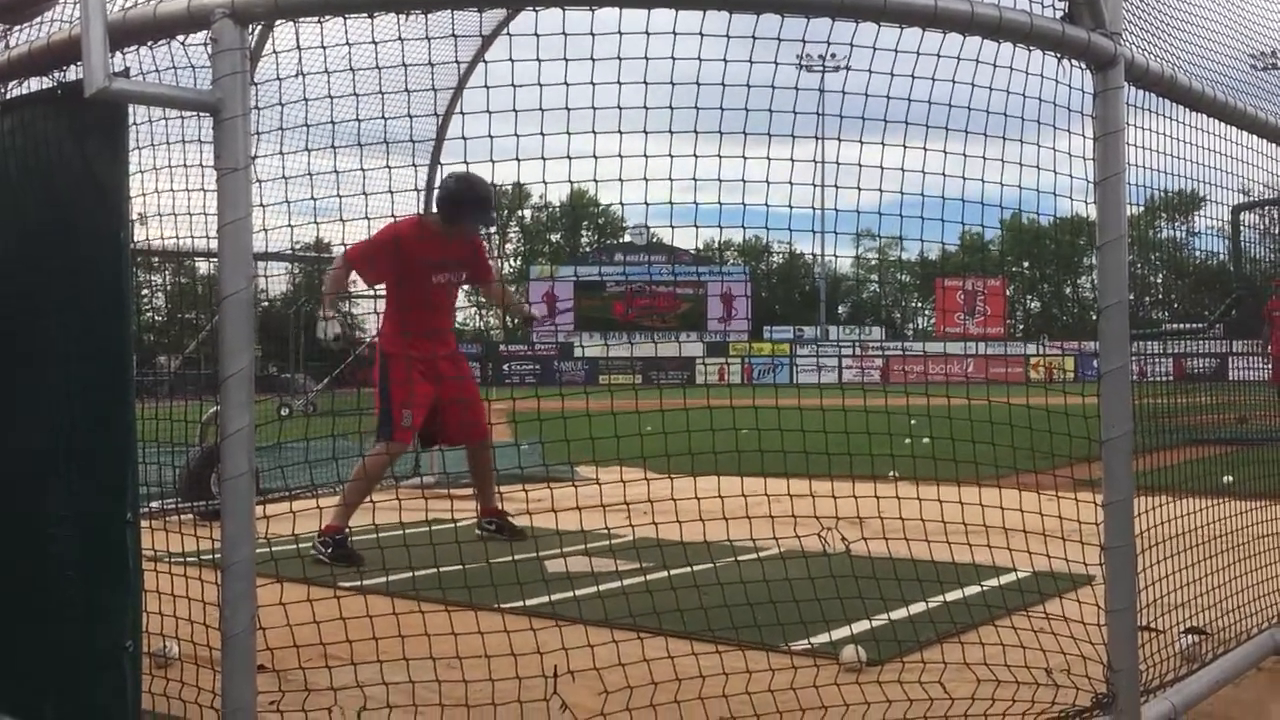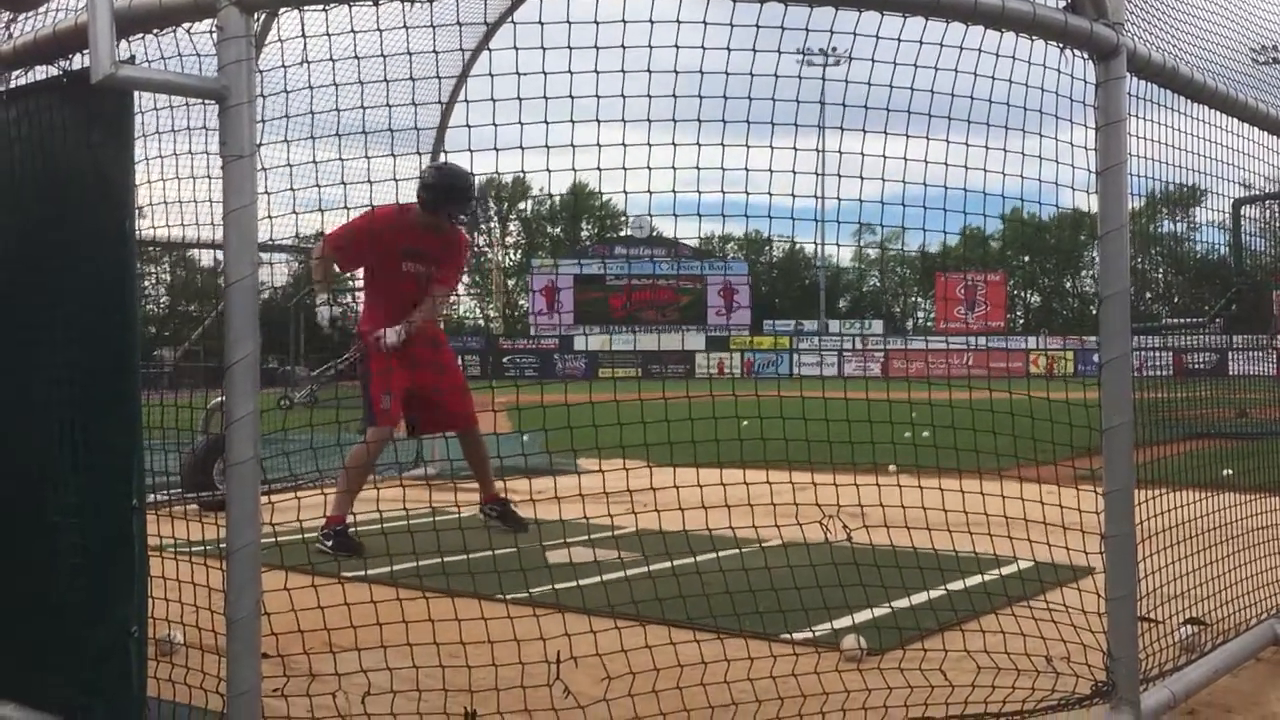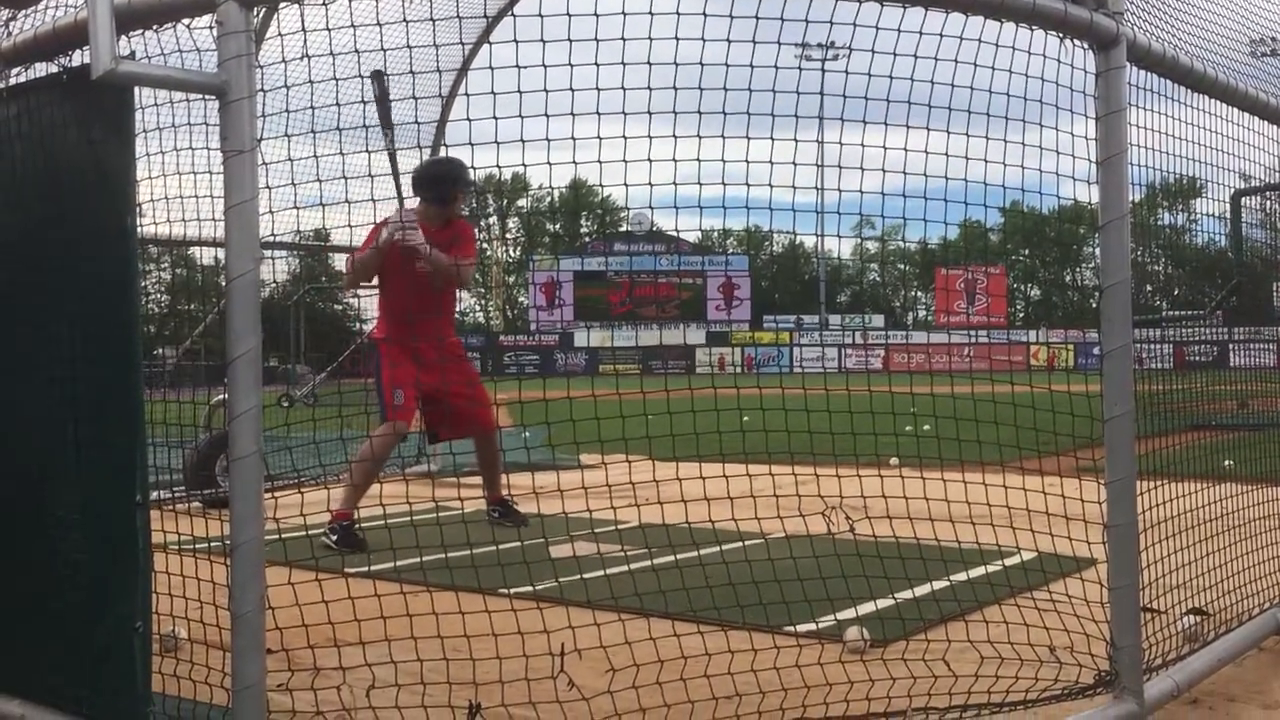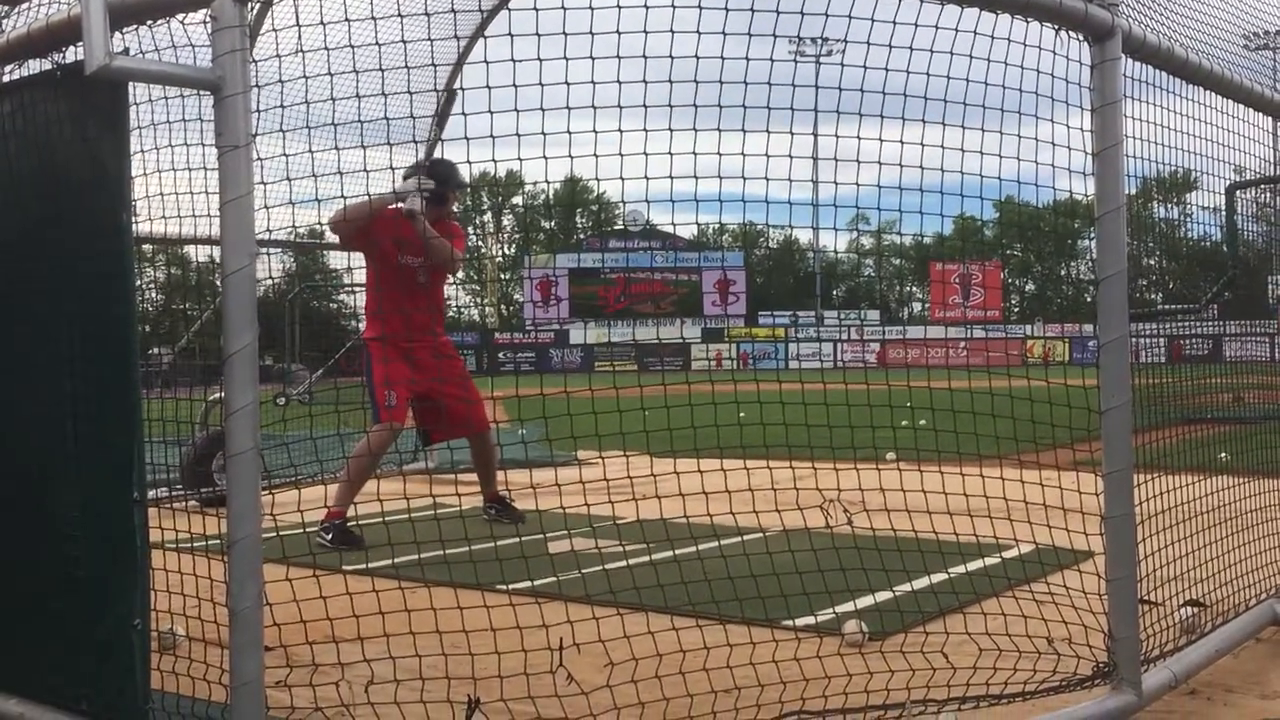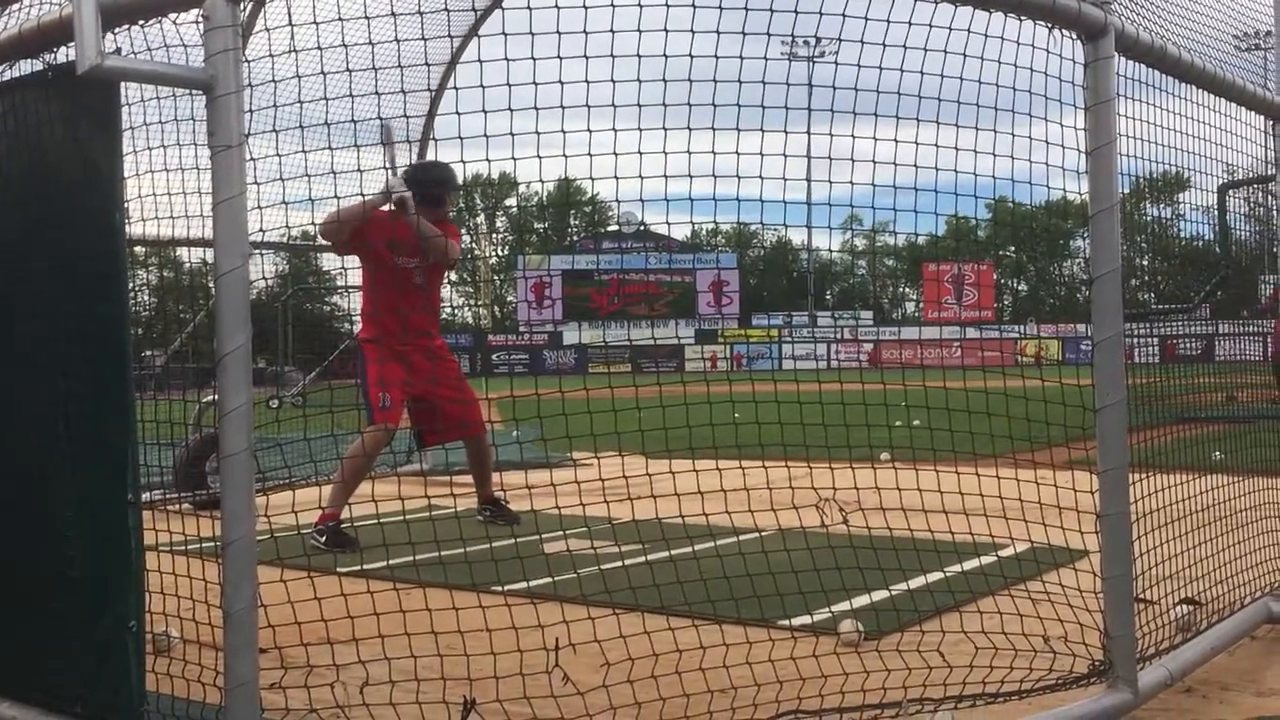
dt=0.5s
person 1, frame 1
left shoulder: (469, 243)
right shoulder: (403, 235)
left elbow: (489, 285)
right elbow: (344, 263)
left wrist: (521, 310)
right wrist: (328, 313)
left hip: (445, 351)
right hip: (402, 352)
left knee: (478, 432)
right knee: (393, 442)
left ankle: (490, 515)
right ankle: (332, 532)
person 1, frame 2
left shoulder: (455, 242)
right shoulder: (383, 222)
left elbow: (436, 302)
right elbow: (324, 249)
left wrist: (403, 330)
right wrist: (323, 298)
left hip: (425, 339)
right hip: (379, 338)
left knee: (467, 421)
right knee: (382, 429)
left ankle: (492, 501)
right ankle: (333, 525)
person 1, frame 3
left shoulder: (462, 231)
right shoulder: (392, 227)
left elbow: (465, 276)
right elbow: (351, 277)
left wrist: (424, 246)
right wrist: (386, 238)
left hip: (443, 344)
right hip: (398, 344)
left knee: (484, 423)
right knee: (394, 426)
left ankle: (496, 502)
right ankle: (340, 520)
person 1, frame 4
left shoulder: (450, 231)
right shoulder: (383, 222)
left elbow: (452, 263)
right elbow: (337, 223)
left wrist: (418, 220)
right wrist: (394, 196)
left hip: (433, 344)
right hip: (387, 343)
left knee: (478, 422)
right knee: (388, 426)
left ankle: (492, 499)
right ankle: (333, 519)
person 1, frame 5
left shoulder: (444, 229)
right shoulder: (376, 224)
left elbow: (449, 254)
right elbow: (328, 231)
left wrist: (409, 213)
right wrist: (382, 199)
left hip: (429, 346)
right hip: (383, 345)
left knee: (474, 425)
right knee: (381, 428)
left ankle: (487, 501)
right ankle: (326, 521)
